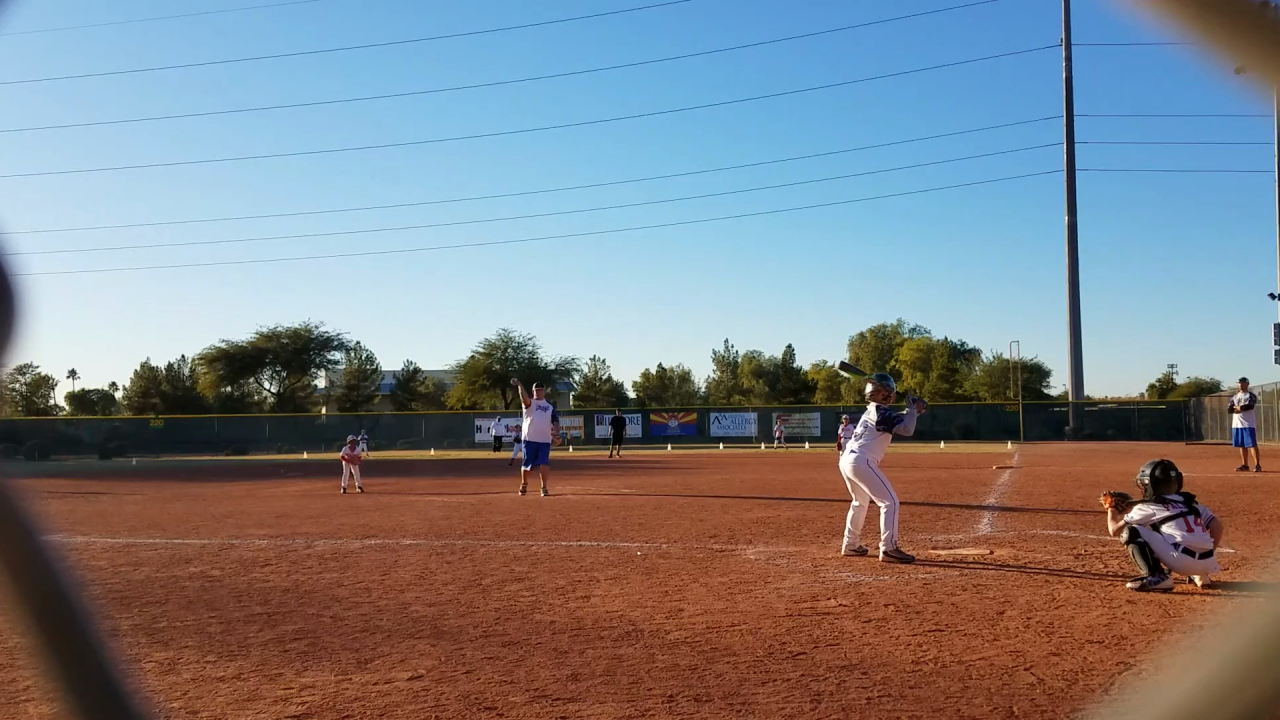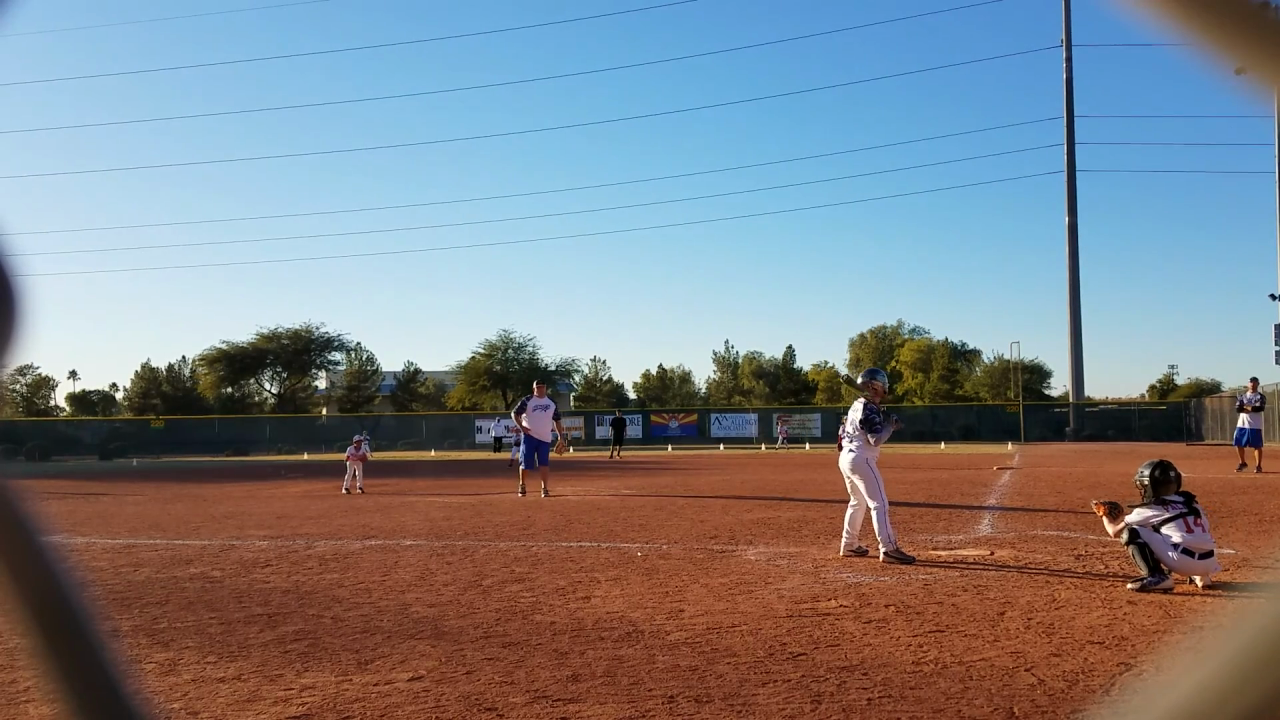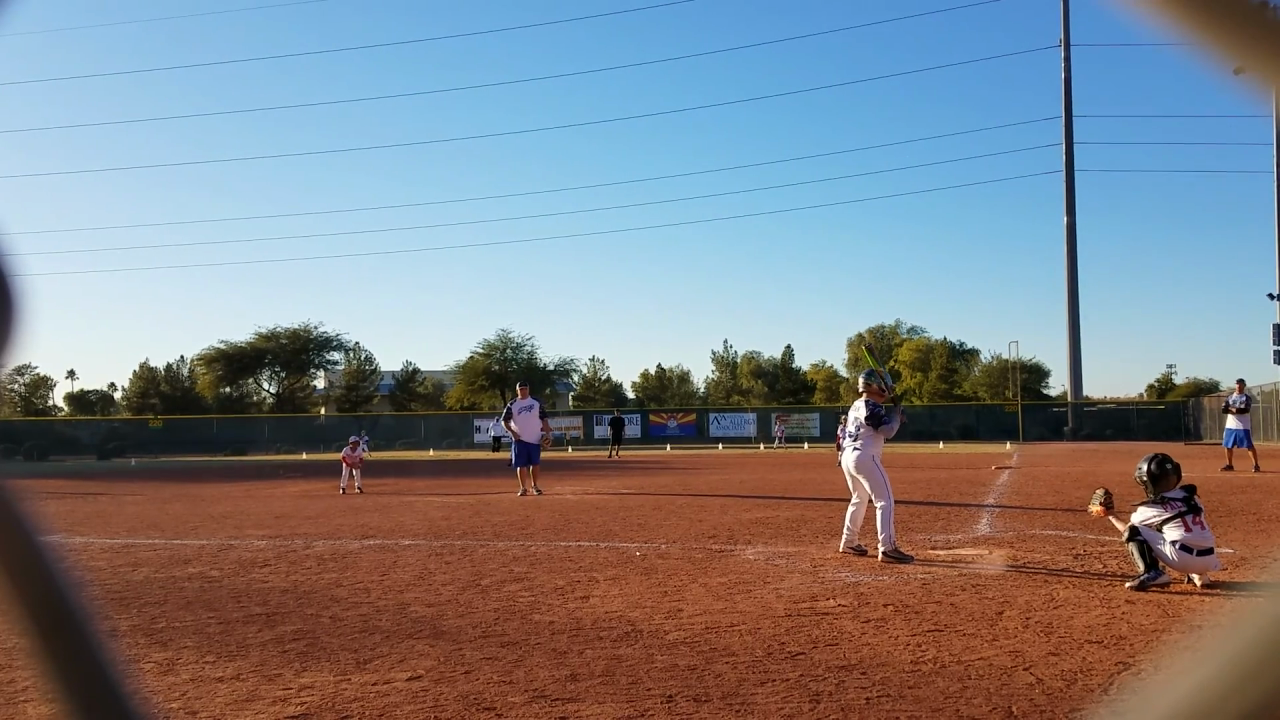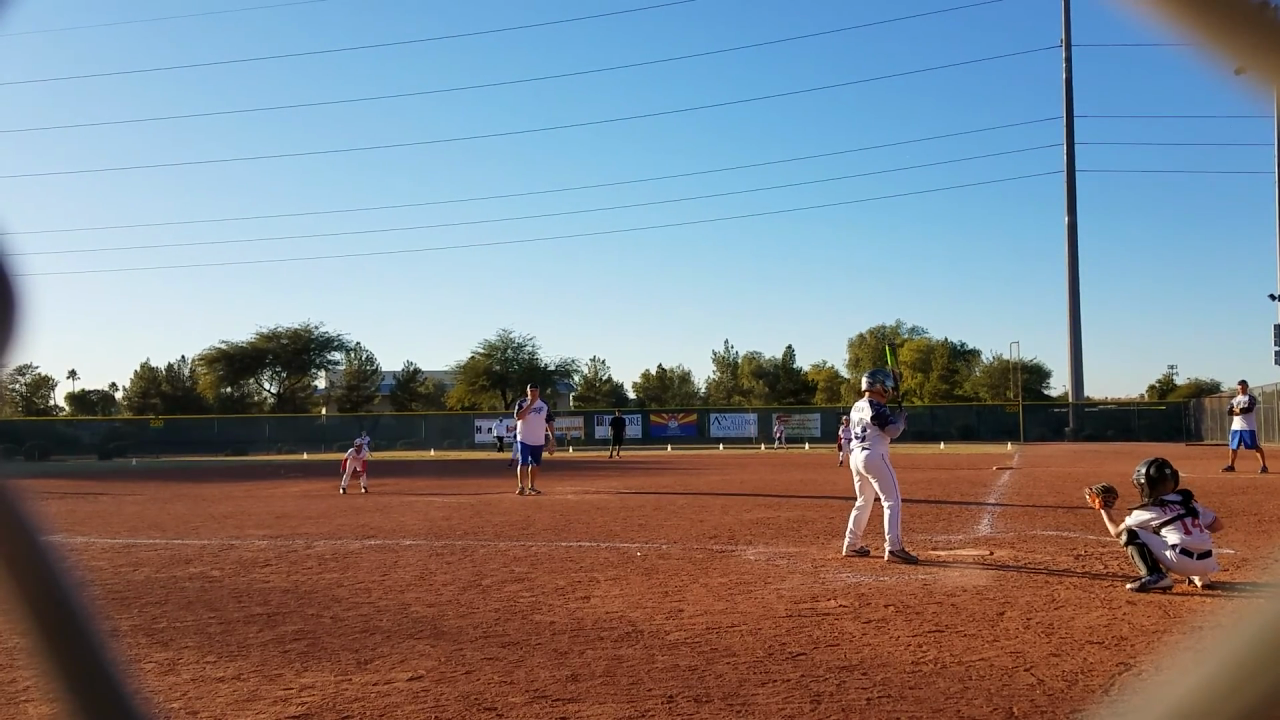
dt=0.7s
person 1, frame 1
left shoulder: (872, 410)
right shoulder: (882, 413)
left elbow: (898, 419)
right elbow: (907, 429)
left wrist: (914, 410)
right wrist: (912, 409)
left hip: (847, 460)
right hip: (861, 462)
left knee: (860, 502)
right knee: (890, 502)
left ankle: (850, 544)
right ankle: (888, 549)
person 1, frame 2
left shoulder: (856, 406)
right shoulder: (870, 410)
right elbow: (876, 440)
left wrist: (886, 424)
right wrist: (890, 426)
left hip: (846, 457)
right hip: (861, 460)
left knee: (857, 502)
right knee: (878, 503)
left ankle: (849, 544)
right ankle: (888, 549)
person 1, frame 3
left shoulder: (856, 406)
right shoulder: (873, 407)
right elbow: (888, 432)
left wrist: (891, 418)
right wrist: (896, 415)
left hip: (849, 456)
right hip: (865, 458)
left knee: (859, 499)
right knee: (885, 502)
left ankle: (849, 541)
right ankle: (887, 549)
person 1, frame 4
left shoulder: (856, 407)
right shoulder: (877, 407)
right elbow: (893, 432)
left wrist: (895, 420)
right wrist: (901, 418)
left hip: (856, 456)
right hip: (874, 457)
left knee: (863, 501)
right knee: (892, 501)
left ankle: (852, 545)
right ankle: (894, 548)
